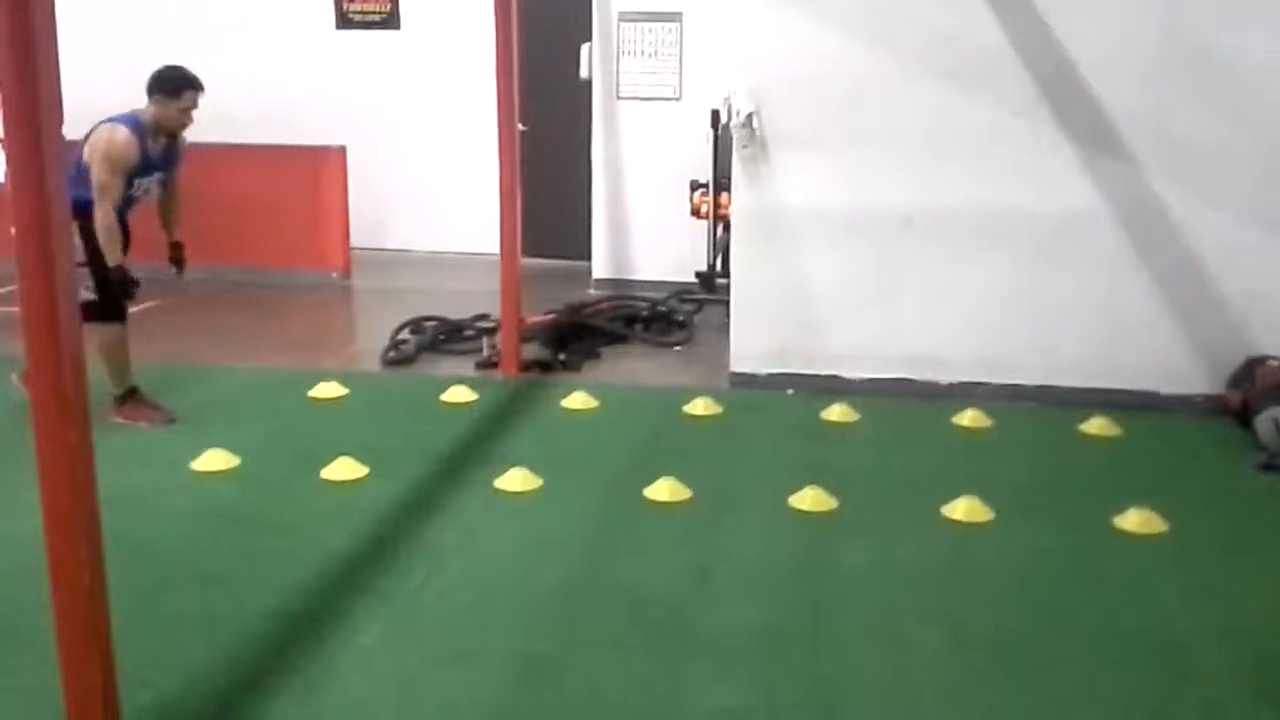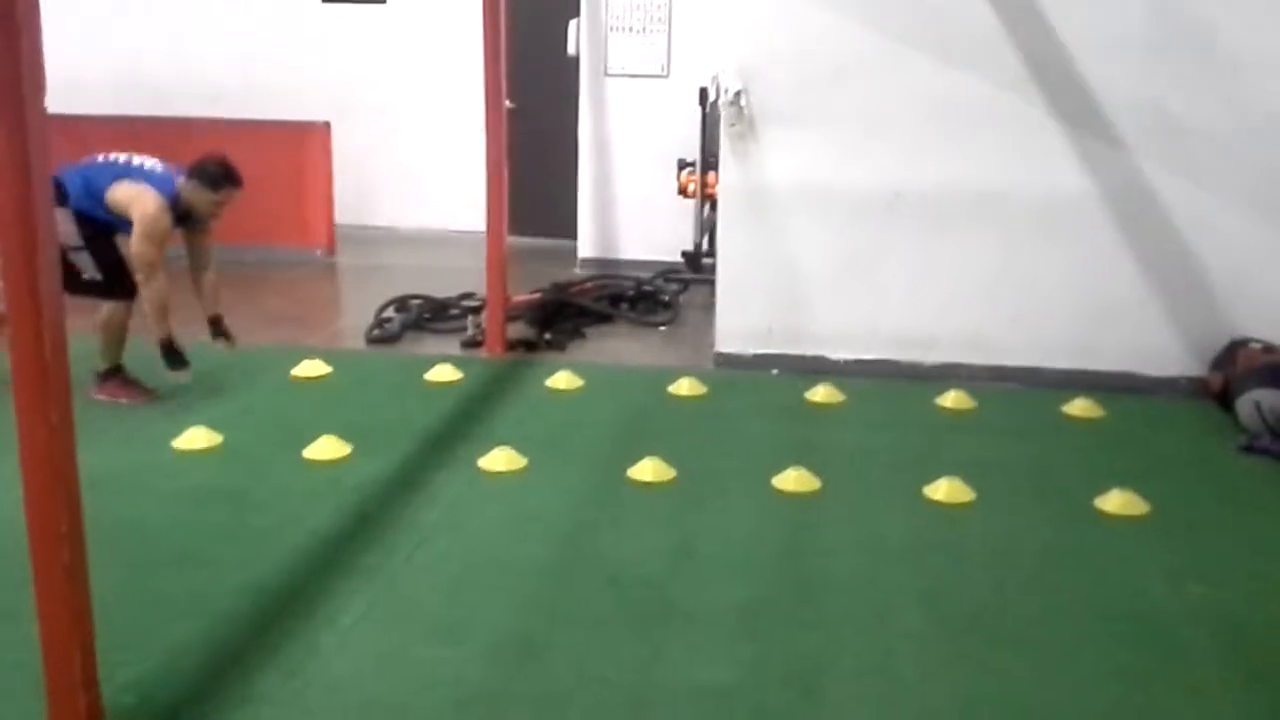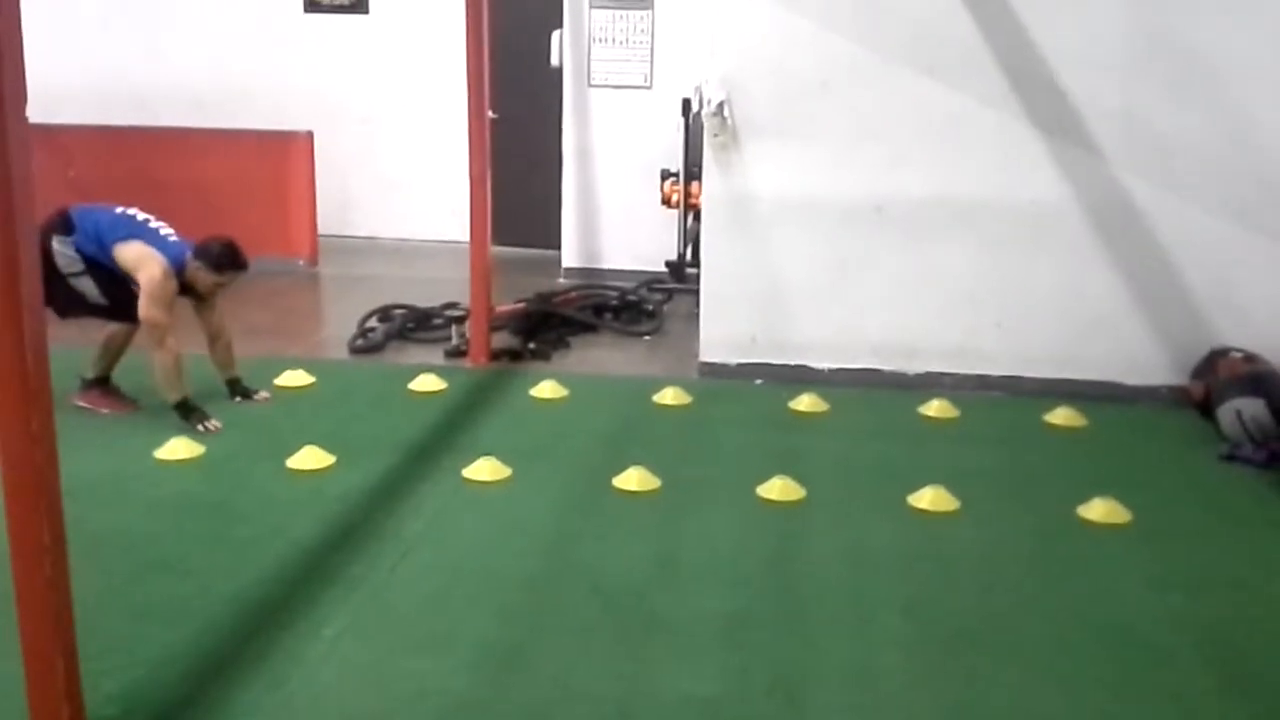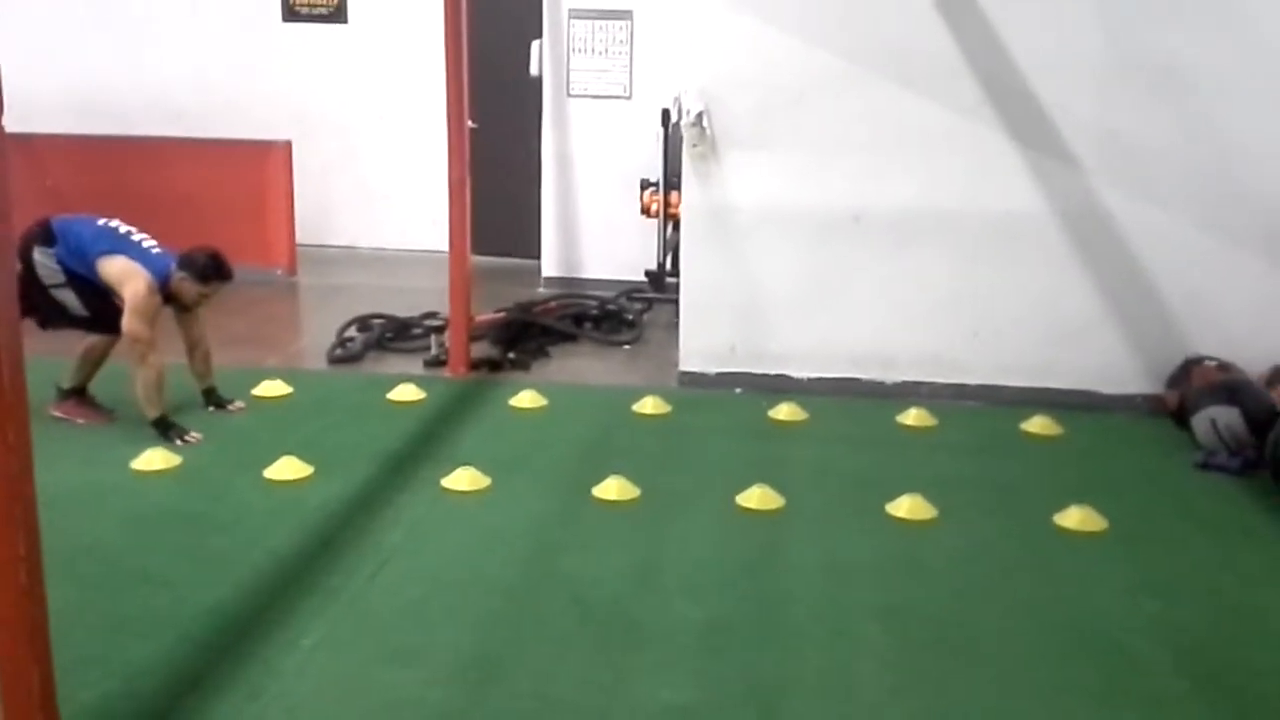
dt=0.5s
person 1, frame 1
left shoulder: (173, 142)
right shoulder: (119, 141)
left elbow: (169, 194)
right elbow: (103, 209)
left wrist: (175, 243)
right wrist: (118, 269)
left hip: (106, 217)
right hip: (75, 218)
left knee: (88, 303)
right knee: (107, 305)
right ankle: (124, 399)
person 1, frame 2
left shoulder: (195, 199)
right shoulder: (155, 209)
left elbow: (202, 266)
right elbow: (150, 279)
left wrist: (215, 321)
right wrist: (167, 344)
left hip: (81, 201)
right hip: (60, 203)
right knee: (120, 290)
right ankle: (108, 378)
person 1, frame 3
left shoulder: (199, 268)
right shoulder: (159, 275)
left elbow: (217, 334)
right elbow: (161, 345)
left wrist: (235, 383)
right wrist: (184, 407)
left hip: (90, 235)
right hip: (64, 237)
right knee: (127, 314)
right ankle: (94, 388)
person 1, frame 4
left shoulder: (181, 277)
right shoulder: (144, 289)
left elbow: (196, 343)
right elbow: (145, 360)
left wrist: (210, 393)
right wrist: (162, 424)
left hip: (72, 242)
right hip: (45, 247)
right knee: (108, 327)
right ankle: (70, 398)
